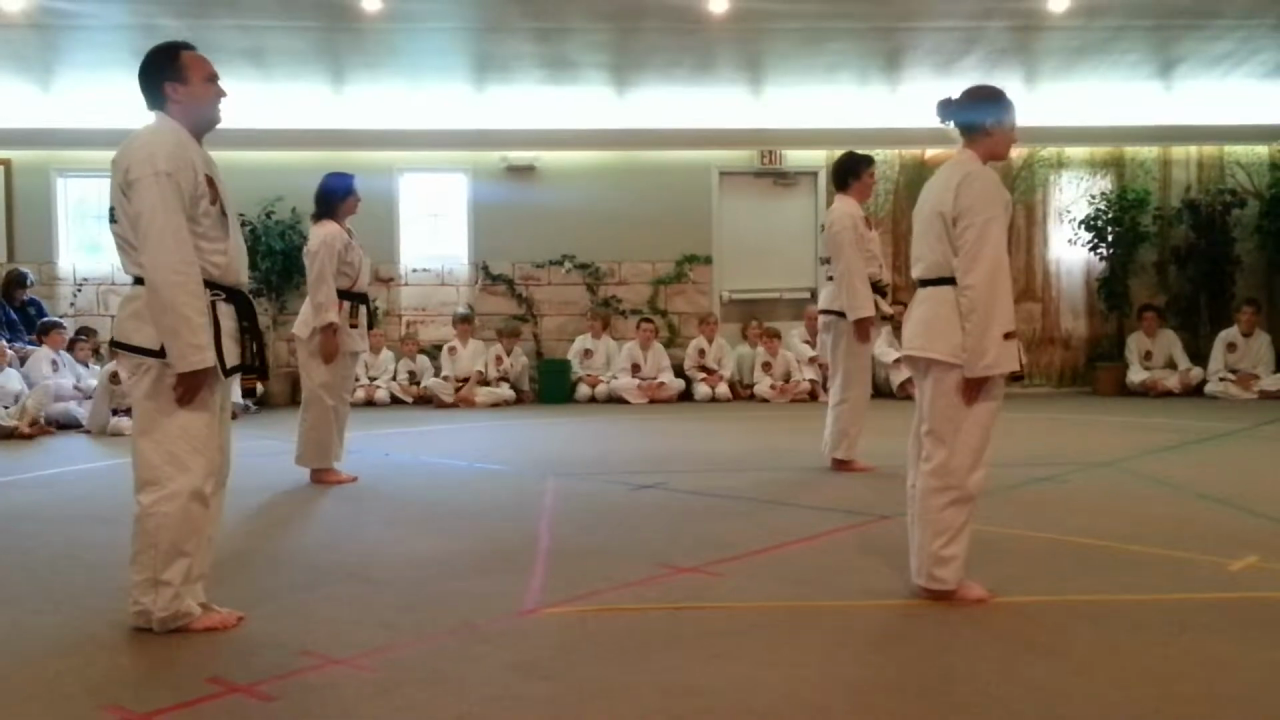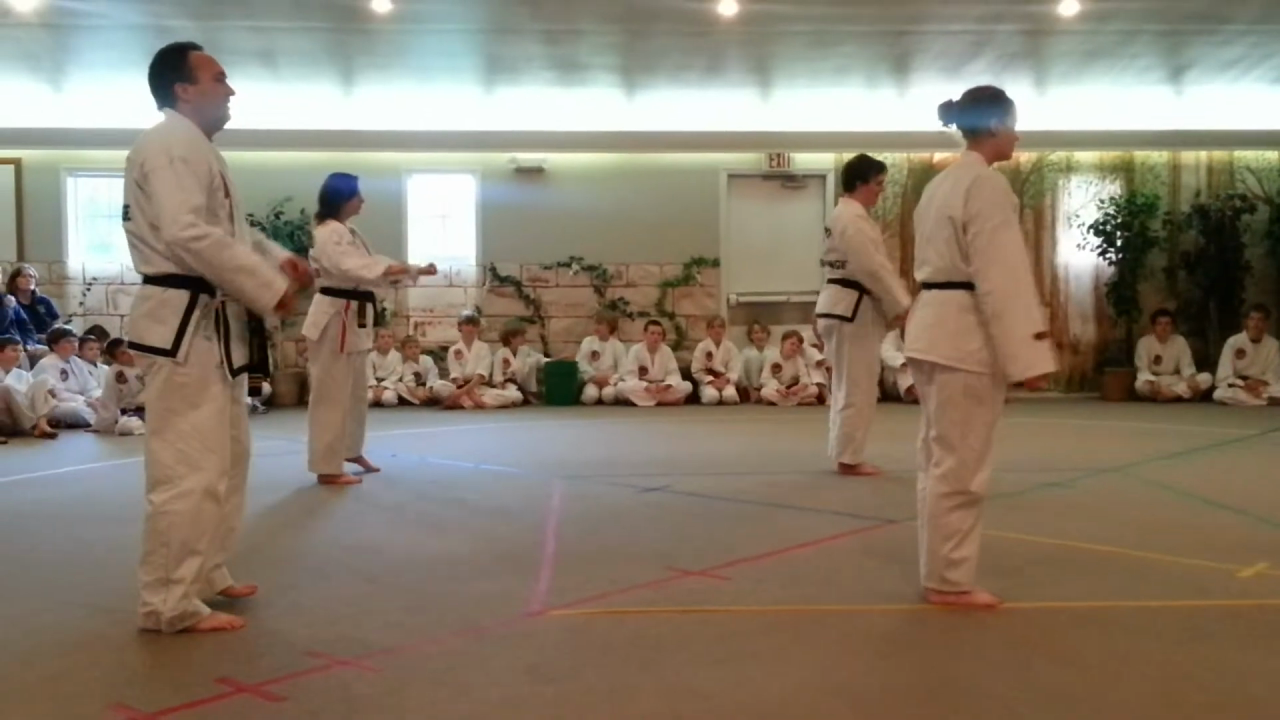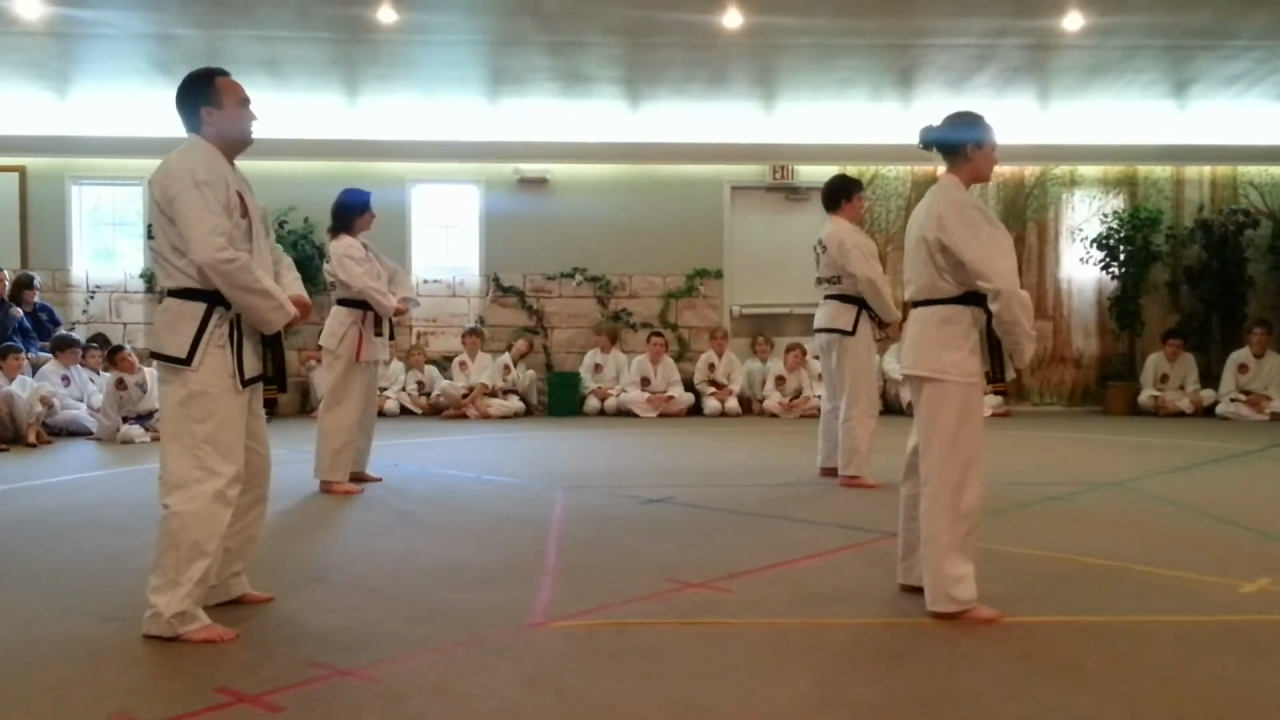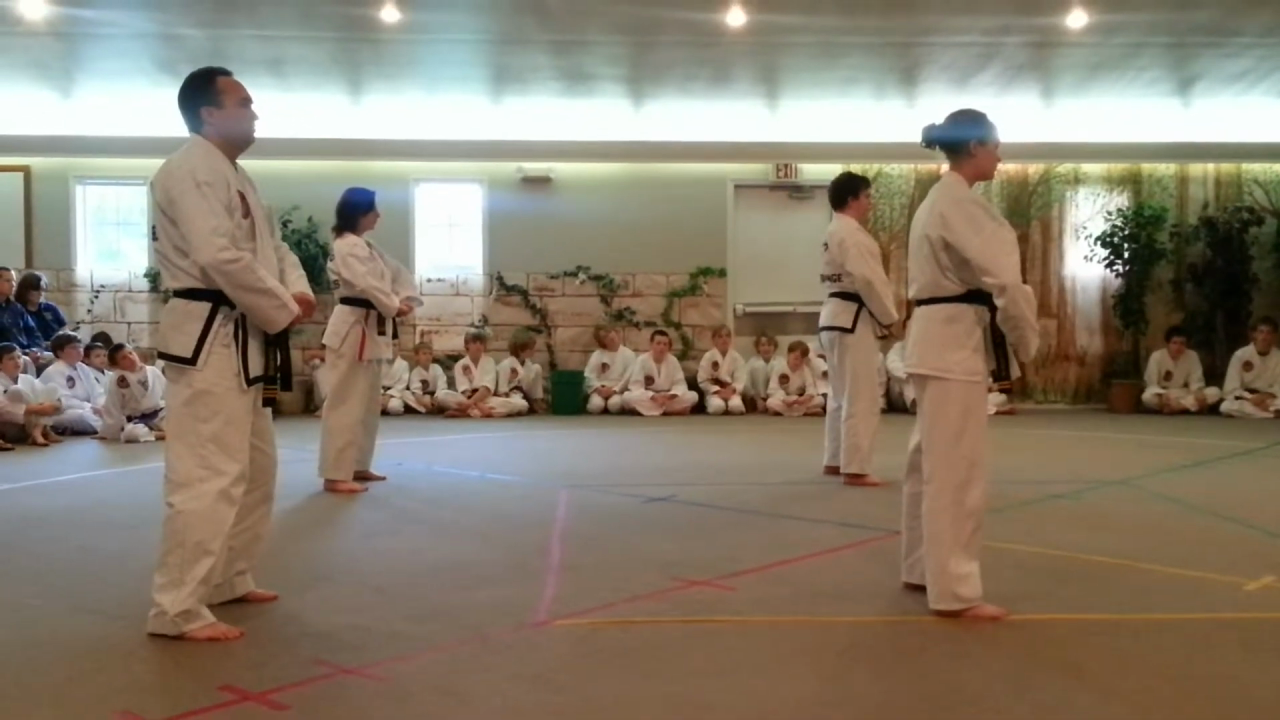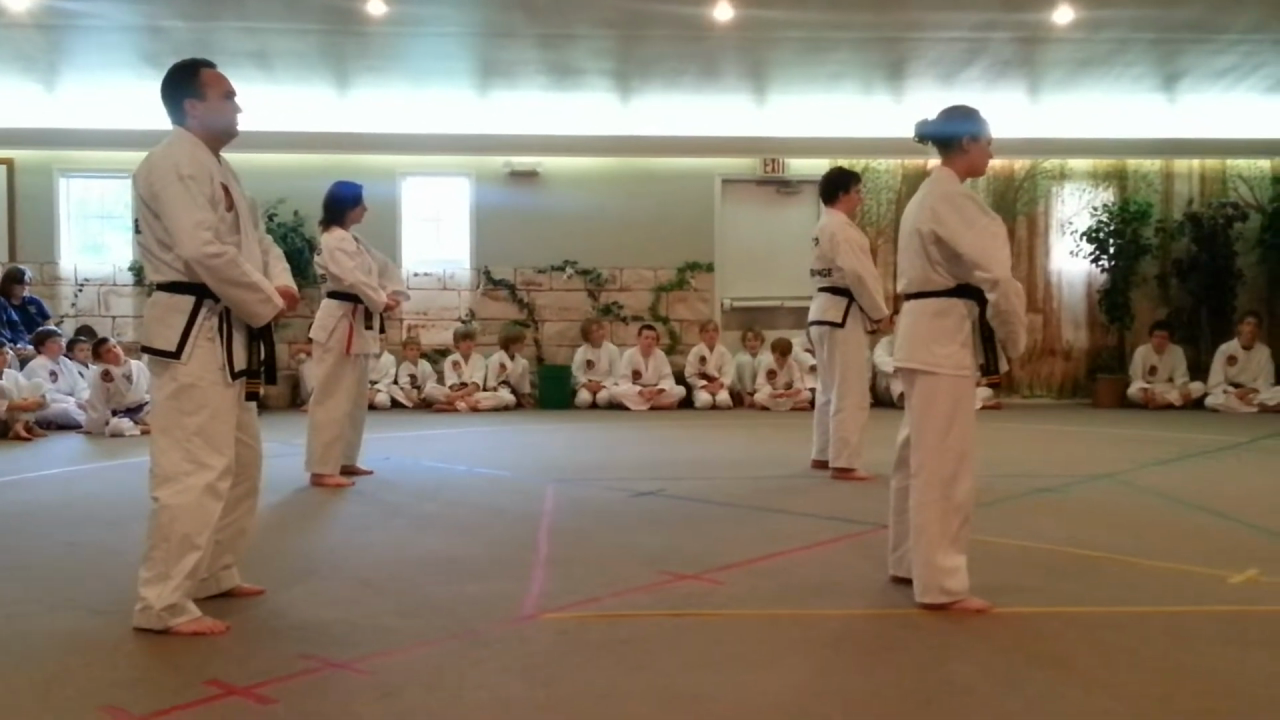
dt=1s
person 1, frame 1
left shoulder: (185, 151)
right shoulder: (157, 151)
right elbow: (167, 263)
right wrist: (190, 354)
left hip: (203, 328)
right hip: (172, 333)
left knee: (202, 472)
right knee: (176, 474)
left ankle: (181, 596)
right ankle: (163, 605)
person 1, frame 2
left shoulder: (194, 147)
right shoulder: (170, 145)
left elbow: (227, 234)
right elbow: (191, 234)
left wrist: (281, 262)
right wrist: (268, 287)
left hip: (207, 324)
right hip: (184, 326)
left knee: (225, 459)
right knee: (189, 471)
left ankle: (206, 576)
right ankle: (171, 605)
person 1, frame 3
left shoulder: (227, 174)
right shoulder: (190, 169)
left elbow: (265, 248)
right elbow: (218, 258)
left wrist: (292, 293)
right wrist: (279, 312)
left hip: (233, 339)
right hip: (202, 340)
left knee: (248, 468)
right knee: (204, 477)
left ankle: (223, 581)
right ankle: (173, 610)
person 1, frame 4
left shoulder: (234, 175)
right shoulder: (190, 171)
left elbow: (271, 246)
right elbow: (220, 258)
left wrist: (297, 290)
right wrist: (282, 312)
left hip: (240, 339)
right hip: (208, 340)
left knee: (254, 468)
right knee: (209, 476)
left ankle: (228, 580)
right ankle: (178, 609)
person 1, frame 5
left shoulder: (218, 168)
right shoulder: (172, 164)
left elbow: (256, 239)
right elbow: (203, 252)
left wrist: (281, 284)
right wrist: (266, 305)
left hip: (225, 333)
right hip: (192, 333)
left knee: (239, 462)
right knee: (195, 470)
left ankle: (213, 575)
right ankle: (164, 603)
person 2, frame 1
left shoulder: (942, 178)
right shoulder: (979, 180)
right elbow: (980, 276)
right wrist: (982, 357)
left hip: (932, 324)
right hip: (961, 331)
left knee: (933, 453)
right knee: (954, 458)
left ankle: (932, 568)
right ankle: (941, 576)
person 2, frame 2
left shoulder: (942, 183)
right shoulder: (986, 183)
right elbow: (1002, 275)
right wrist: (1028, 354)
left hip: (933, 324)
right hip: (964, 332)
left knee: (940, 458)
right knee: (960, 463)
left ankle: (940, 573)
right ankle: (948, 581)
person 2, frame 3
left shoulder: (931, 204)
right shoulder: (957, 205)
right elbow: (999, 281)
right wrist: (1022, 345)
left hip: (931, 340)
right hip: (951, 345)
left knee: (928, 464)
right knee: (952, 472)
left ankle: (918, 570)
right ankle: (950, 594)
person 2, frame 4
left shoulder: (936, 201)
right shoulder: (961, 203)
right elbow: (1004, 278)
right wrist: (1025, 339)
left hip: (935, 336)
right hip: (955, 342)
left knee: (930, 462)
right knee: (955, 468)
left ankle: (923, 568)
right ankle: (953, 591)
person 2, frame 5
left shoulder: (926, 196)
right shoulder: (953, 198)
right elbow: (996, 273)
right wrist: (1014, 335)
left hip: (923, 330)
right hip: (944, 336)
left knee: (918, 455)
right knee: (944, 462)
left ankle: (910, 561)
right ankle: (940, 584)
person 3, frame 1
left shoulder: (846, 212)
right shoulder: (846, 214)
right elbow: (849, 269)
left wrist: (862, 309)
right wrist: (861, 312)
left hip: (841, 306)
right hip: (847, 308)
left knee: (848, 384)
right knee: (851, 385)
left ankle: (839, 450)
right ankle: (841, 454)
person 3, frame 2
left shoulder: (845, 215)
right shoulder: (855, 219)
right elbow: (873, 268)
left wrist: (892, 299)
right wrist: (901, 302)
left hip: (839, 304)
right hip: (851, 307)
left knee: (846, 385)
right knee: (858, 388)
left ankle: (843, 451)
right ankle: (848, 459)
person 3, frame 3
left shoulder: (825, 236)
right shoulder: (849, 235)
right elbow: (871, 280)
left wrist: (879, 314)
right wrist: (890, 316)
left hip: (829, 318)
right hip: (850, 321)
left knee: (834, 396)
right knee: (859, 401)
left ankle: (830, 462)
right ankle: (851, 470)
person 3, frame 4
left shoulder: (836, 232)
right shoulder: (851, 233)
right elbow: (868, 279)
left wrist: (881, 317)
right wrist: (889, 317)
left hip: (836, 316)
right hip: (853, 319)
left knee: (842, 395)
right knee: (861, 398)
left ankle: (835, 460)
right ankle: (854, 468)
person 3, frame 5
left shoulder: (824, 227)
right shoulder: (842, 228)
right elbow: (858, 274)
left wrist: (871, 311)
right wrist: (879, 312)
left hip: (825, 310)
right hip: (842, 313)
left knee: (830, 389)
right knee: (850, 393)
left ankle: (823, 454)
right ankle: (843, 462)
person 4, frame 1
left shoulder: (344, 232)
right shoulder: (326, 235)
right elbow: (320, 286)
left wrist: (364, 327)
right wrist: (328, 332)
left hip: (346, 323)
right hip: (328, 324)
left knee: (338, 397)
right knee: (323, 396)
left ankle: (325, 463)
right ankle: (320, 466)
person 4, frame 2
left shoulder: (348, 233)
right shoulder: (329, 233)
left elbow: (373, 261)
right elbow: (349, 264)
left wrist: (415, 270)
right wrist: (388, 270)
left hip: (352, 321)
right hip: (334, 320)
left knee: (358, 392)
right knee: (331, 396)
left ankle: (350, 450)
right ankle: (328, 468)
person 4, frame 3
left shoulder: (363, 248)
right shoulder: (342, 247)
left elbow: (395, 273)
right elbow: (363, 284)
left wrist: (403, 300)
right wrist: (391, 307)
left hip: (367, 330)
right hip: (349, 330)
left knee: (366, 404)
right knee: (342, 403)
left ankle: (354, 467)
right ankle: (331, 476)
person 4, frame 4
left shoulder: (367, 247)
right shoulder: (347, 246)
left elbow: (398, 273)
right elbow: (367, 283)
left wrist: (407, 300)
right wrist: (394, 308)
left hip: (371, 329)
right hip: (353, 329)
left knee: (369, 402)
right knee: (345, 402)
left ankle: (357, 466)
right ankle: (335, 475)
person 4, frame 5
left shoulder: (353, 241)
right shoulder: (333, 240)
left elbow: (384, 267)
right elbow: (354, 278)
left wrist: (394, 295)
right wrist: (381, 302)
left hip: (357, 324)
right hip: (339, 323)
left knee: (356, 397)
right knee: (332, 396)
left ankle: (344, 460)
right ankle: (322, 469)
